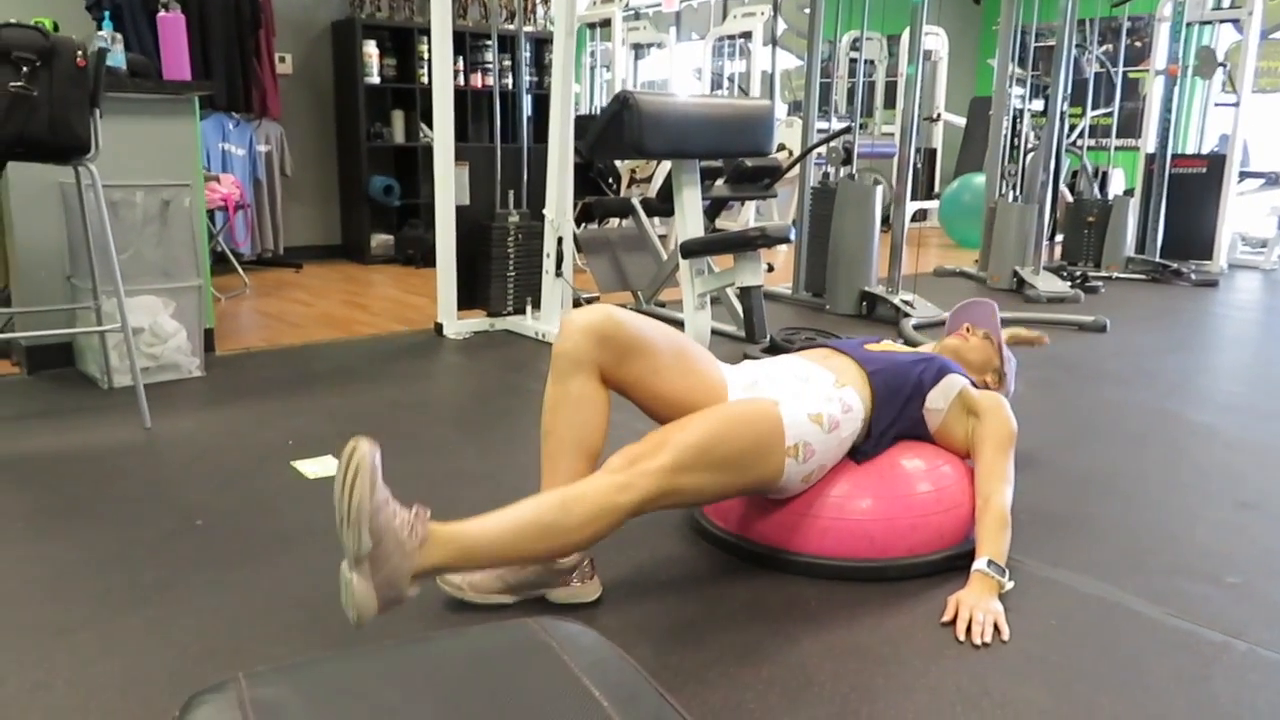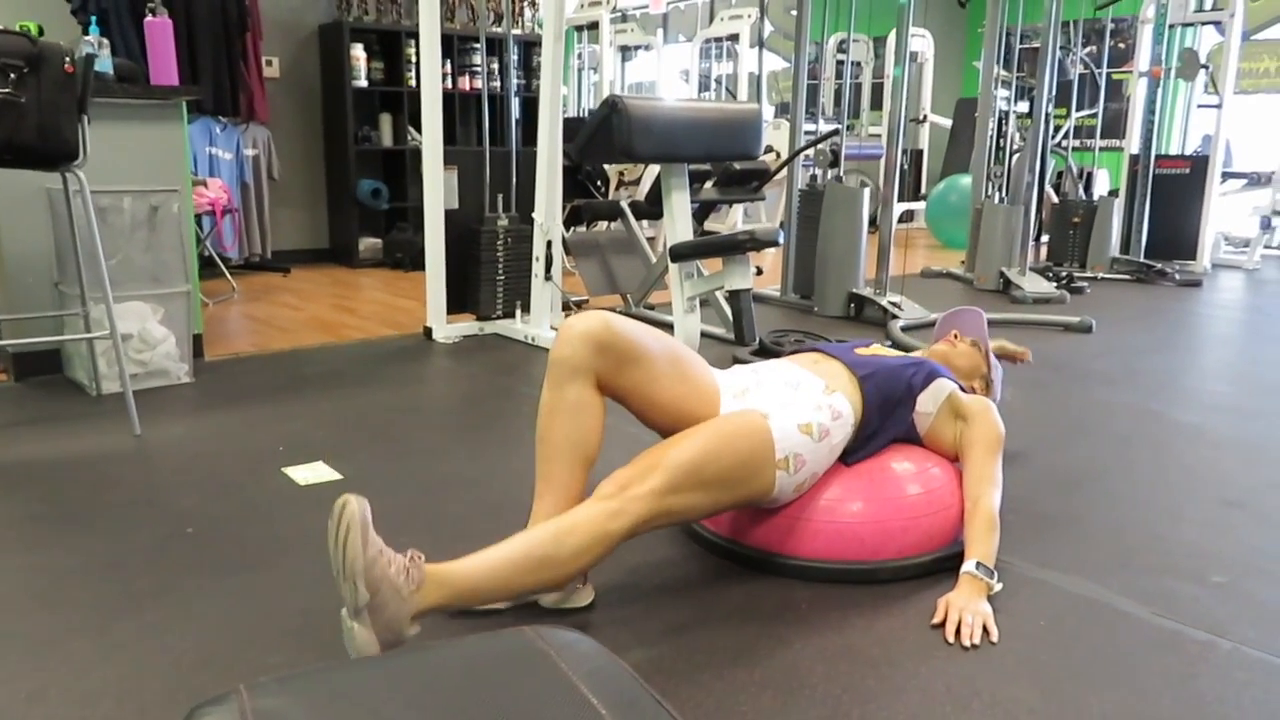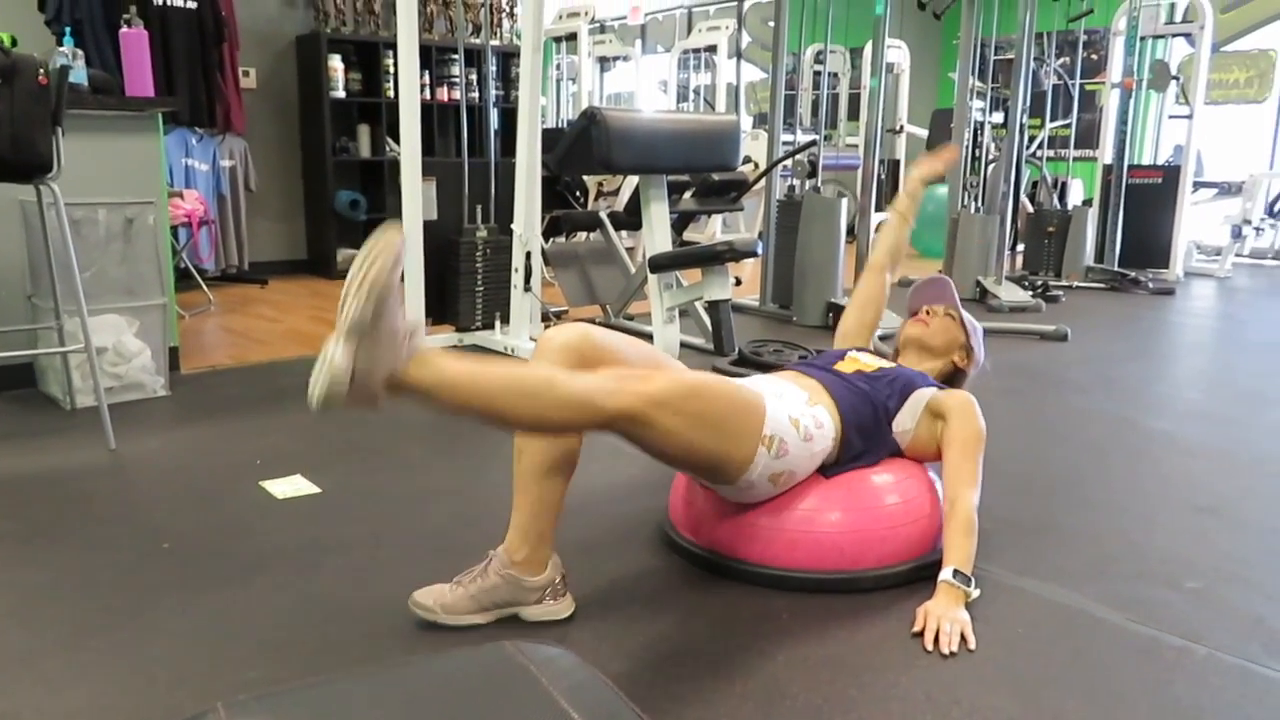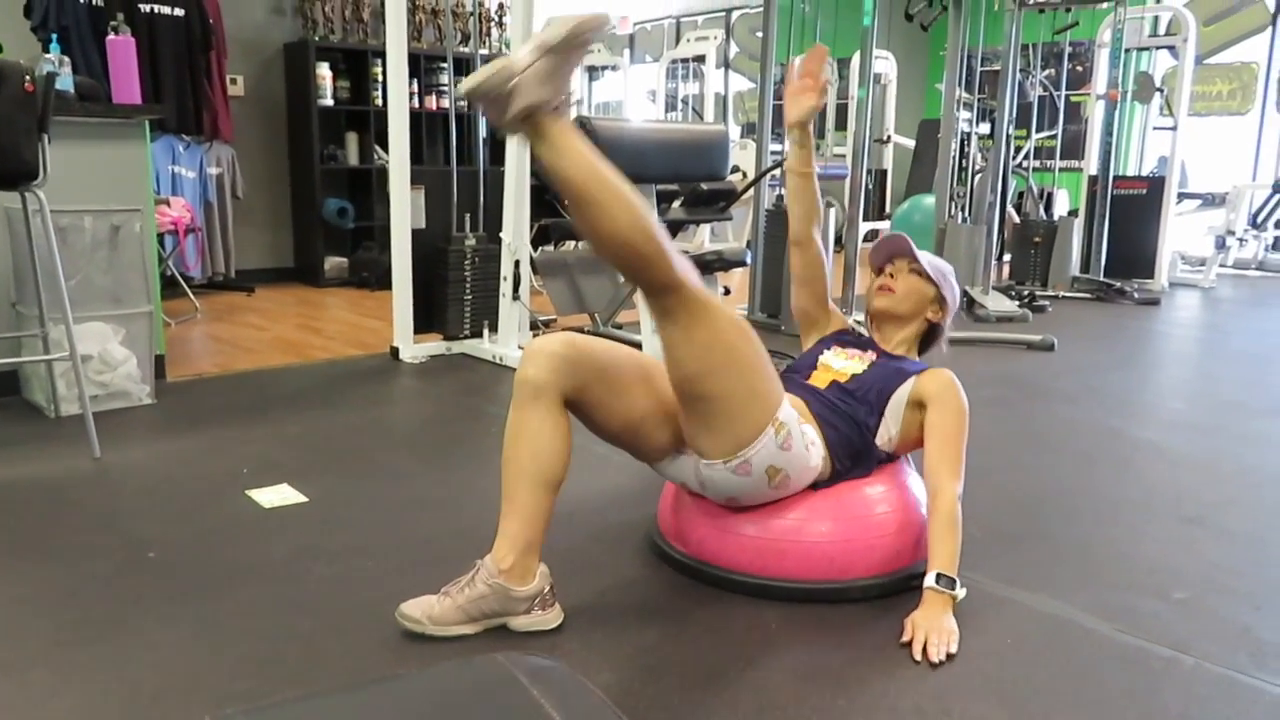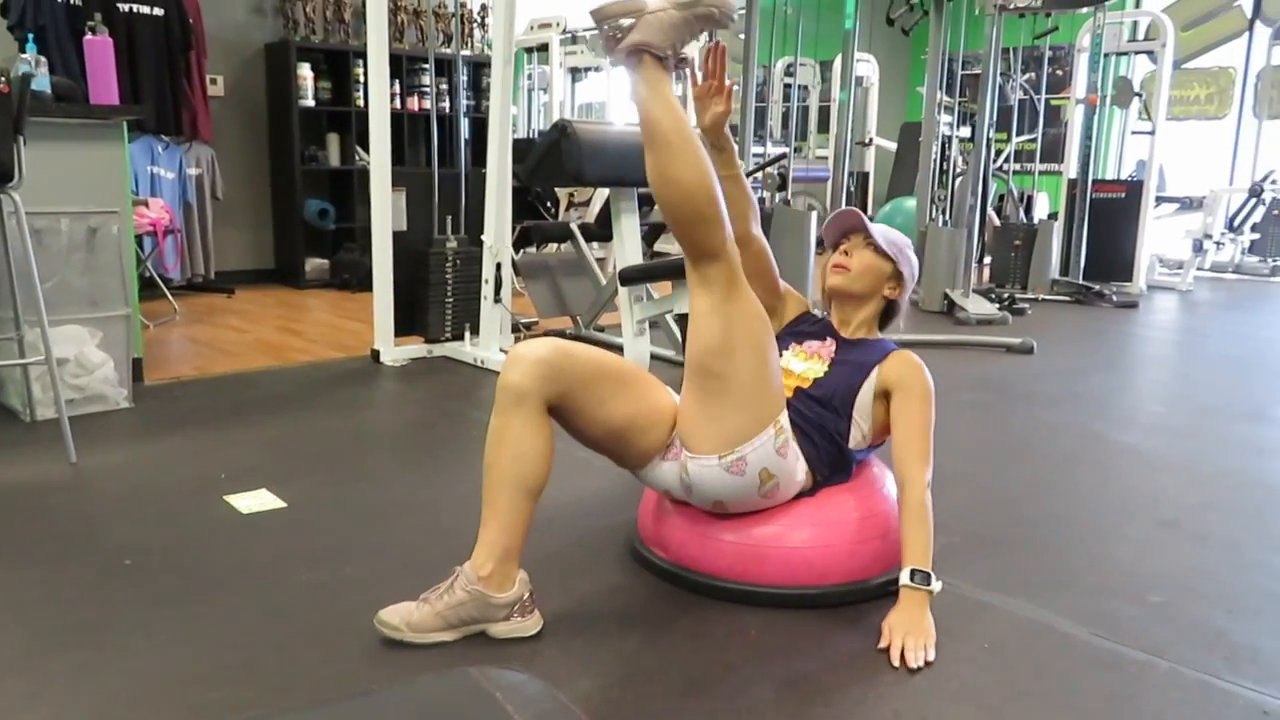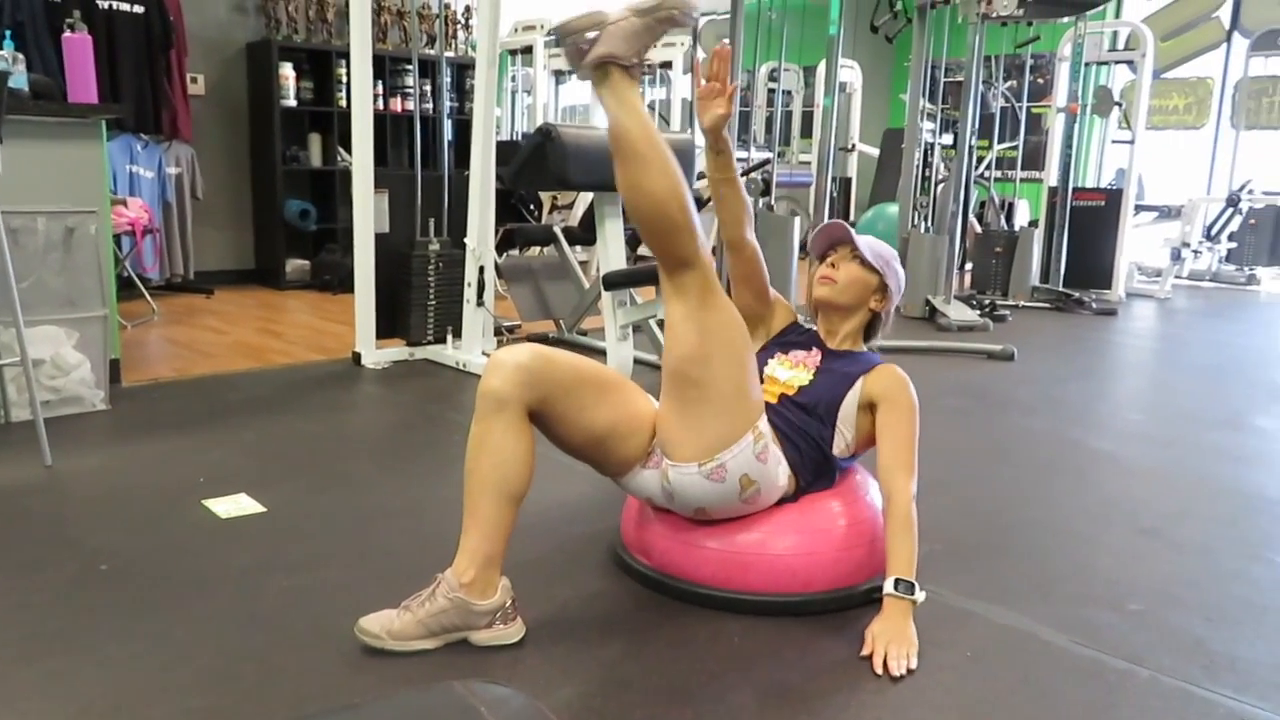
dt=0.3s
person 1, frame 1
left shoulder: (980, 405)
right shoulder: (921, 366)
left elbow: (996, 492)
left wrist: (985, 578)
right wrist: (985, 325)
left hip: (818, 411)
right hip: (754, 381)
left knee: (634, 475)
right knee: (588, 330)
left ankle: (414, 548)
right ankle: (555, 555)
person 1, frame 2
left shoulder: (971, 410)
right shoulder: (899, 362)
left elbow: (986, 497)
left wrist: (975, 579)
right wrist: (975, 326)
left hip: (811, 418)
right hip: (746, 385)
left knee: (626, 495)
right knee: (586, 335)
left ankle: (408, 593)
right ankle: (549, 558)
person 1, frame 3
left shoulder: (950, 406)
right shoulder: (858, 359)
left elbow: (963, 500)
right elbow: (876, 271)
left wrist: (952, 588)
right wrist: (911, 189)
left hip: (788, 427)
right hip: (727, 406)
left knee: (615, 395)
right knee: (566, 345)
left ankle: (400, 363)
right ankle: (527, 571)
person 1, frame 4
left shoulder: (934, 388)
right shoulder: (834, 336)
left elbow: (946, 491)
right elbow: (805, 238)
left wrist: (939, 598)
right wrist: (800, 134)
left hip: (770, 452)
right hip: (711, 444)
left knee: (666, 277)
right knee: (549, 357)
left ankle: (542, 113)
right ankle: (515, 579)
person 1, frame 5
left shoulder: (899, 370)
right shoulder: (795, 320)
left elbow: (913, 480)
right elbow: (747, 235)
left wrist: (915, 598)
right wrist: (716, 135)
left hip: (750, 463)
right hip: (692, 451)
left knee: (708, 252)
right knee: (532, 365)
left ankle: (650, 60)
right ankle: (494, 585)
person 1, frame 6
left shoulder: (883, 383)
right shoulder: (781, 332)
left elbow: (900, 491)
right elbow: (741, 240)
left wrist: (897, 606)
right wrist: (716, 137)
left hip: (734, 468)
right hip: (673, 456)
left knee: (684, 260)
right knee: (513, 372)
left ankle: (616, 73)
right ankle: (475, 594)
